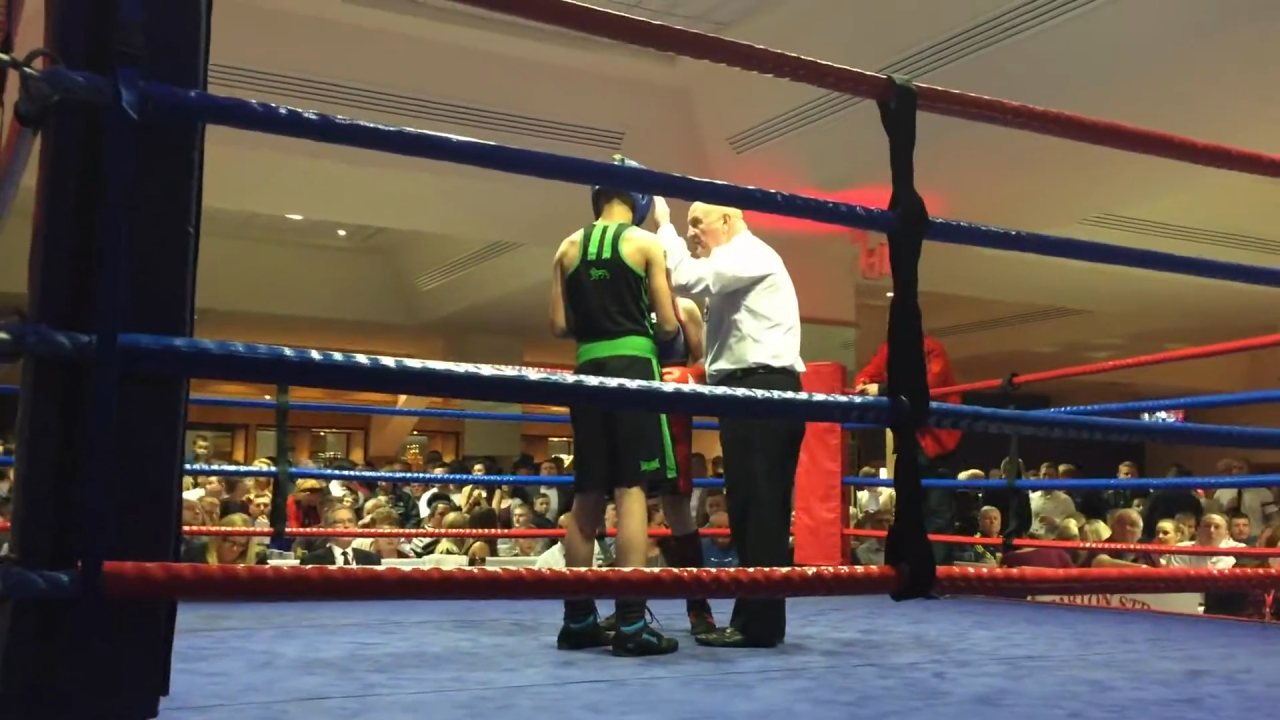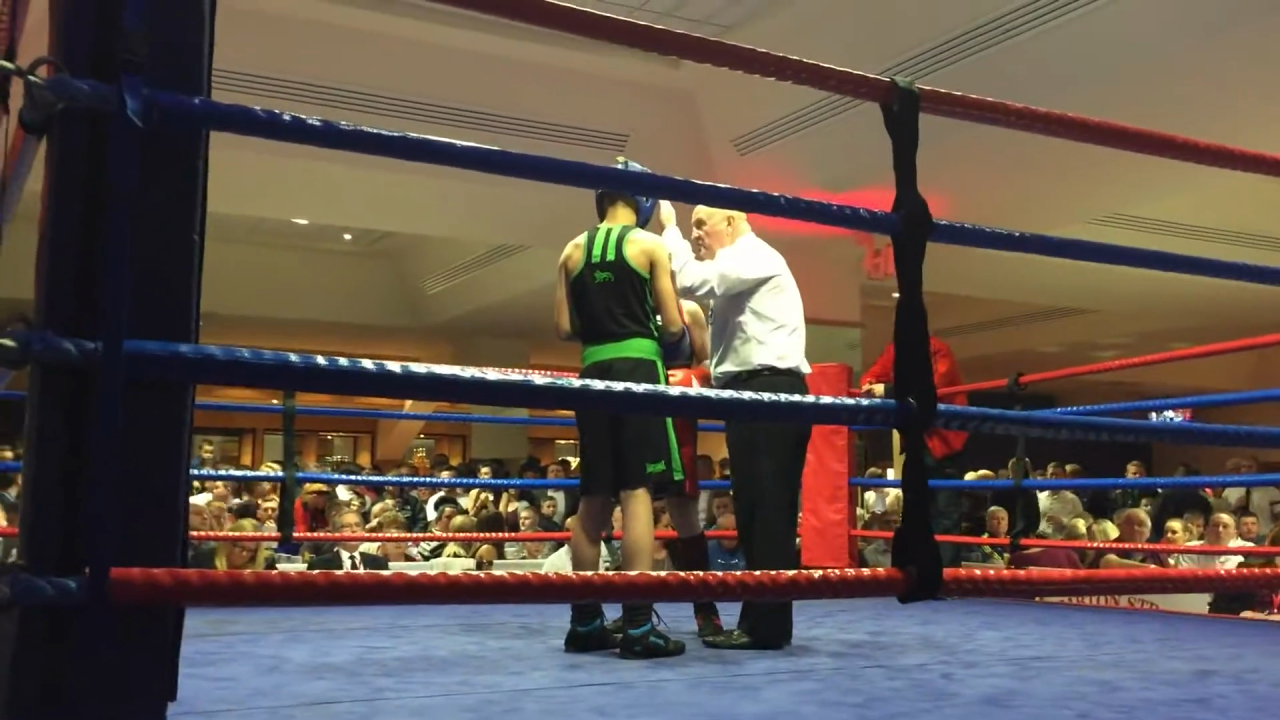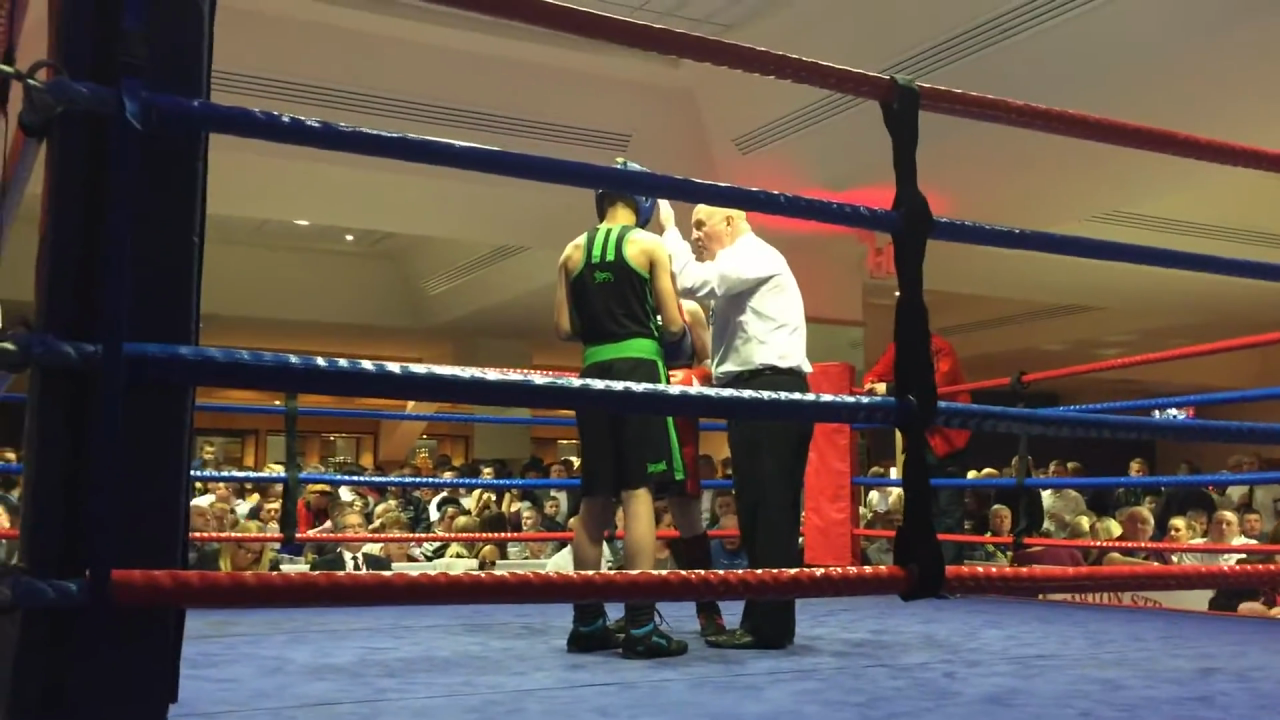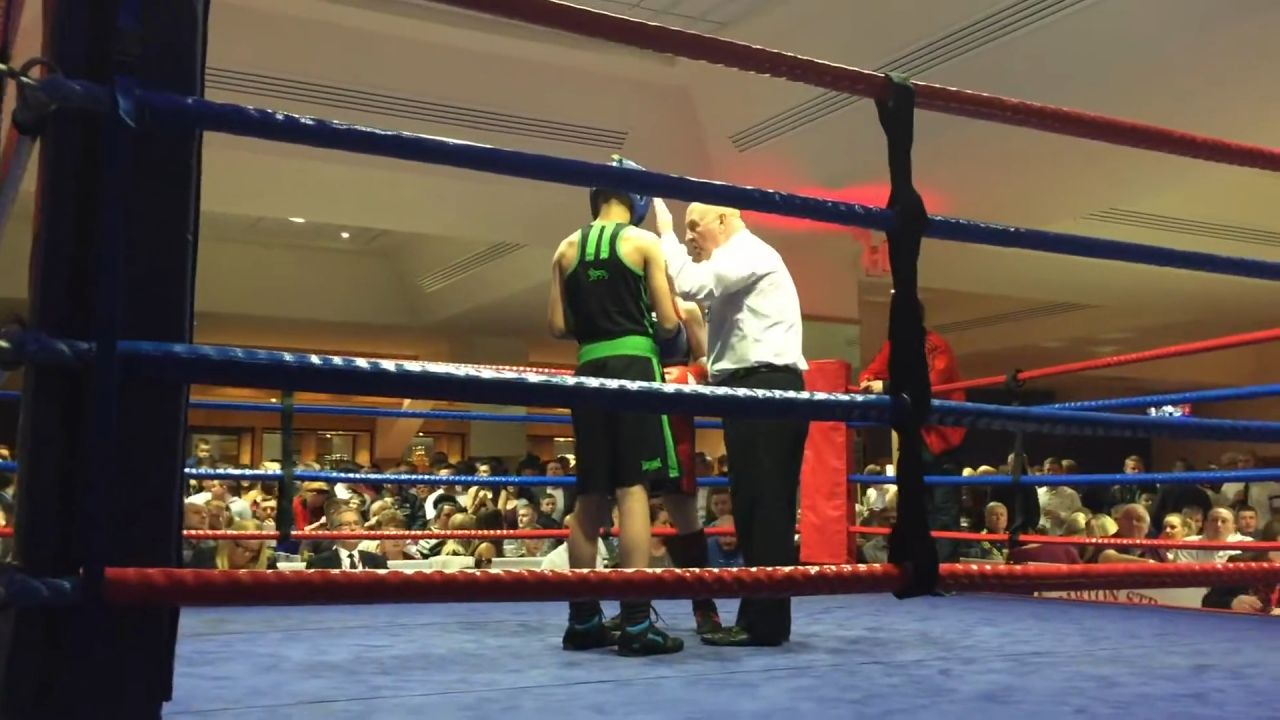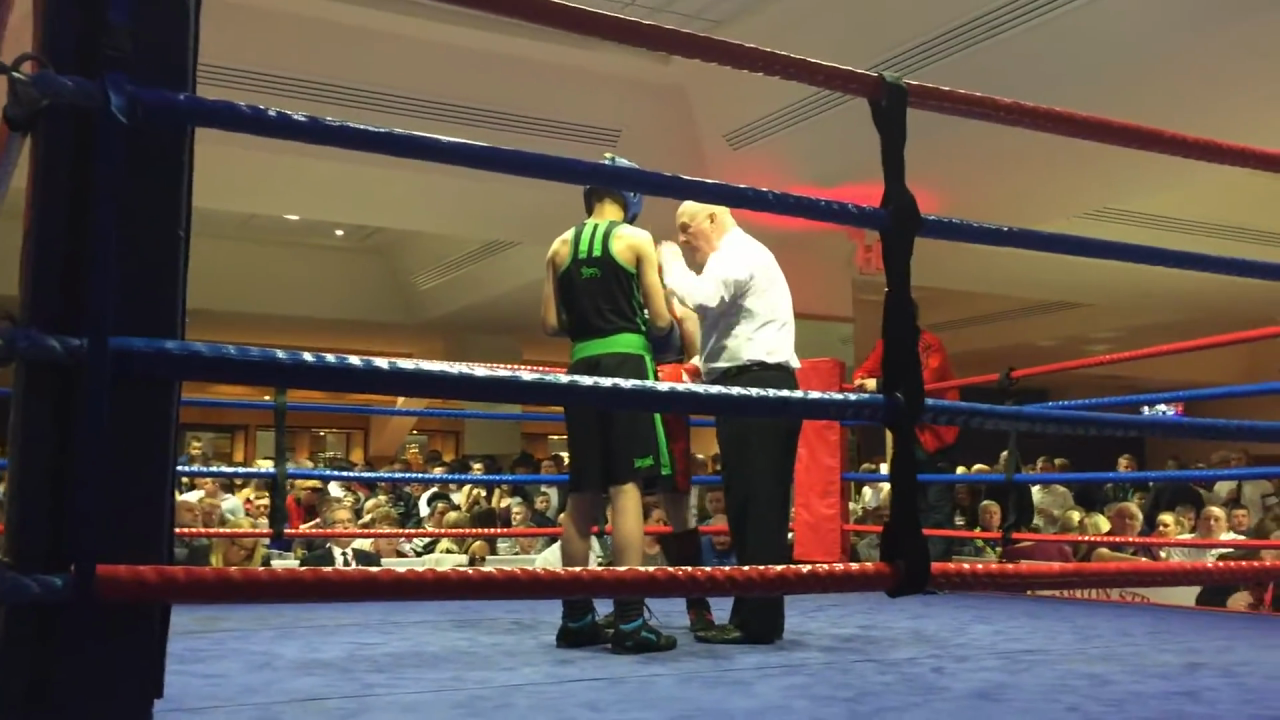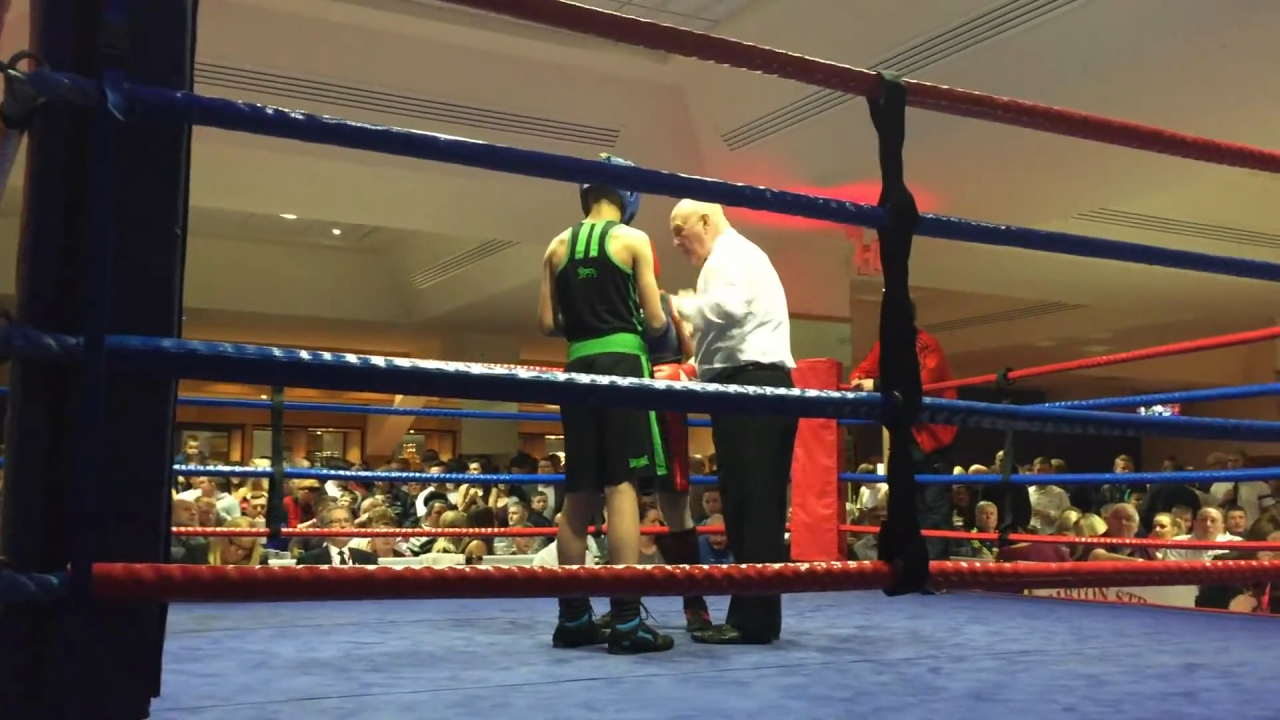
dt=0.1s
person 1, frame 1
left shoulder: (569, 247)
right shoulder: (646, 242)
left elbow: (559, 325)
right elbow: (668, 325)
right wrist: (653, 333)
left hip: (589, 370)
right hip: (633, 367)
left knee: (588, 495)
right knee: (632, 490)
left ankle: (578, 620)
right ankle: (631, 623)
person 1, frame 2
left shoulder: (572, 250)
right shoulder: (650, 244)
left elbow: (564, 328)
right elbow: (674, 327)
right wrist: (669, 340)
left hip: (594, 373)
right hip: (638, 369)
left knee: (593, 497)
right knee: (637, 491)
left ankle: (586, 622)
right ankle: (638, 626)
person 1, frame 3
left shoulder: (573, 251)
right shoulder: (649, 244)
left elbow: (564, 328)
right elbow: (675, 326)
right wrist: (662, 334)
left hip: (595, 373)
right hip: (639, 368)
left knee: (595, 499)
right knee: (638, 492)
left ankle: (588, 622)
right ankle: (641, 626)
person 1, frame 4
left shoulder: (566, 249)
right shoulder: (643, 241)
left elbow: (558, 326)
right elbow: (669, 323)
right wrist: (665, 333)
left hip: (590, 370)
right hip: (634, 365)
left knee: (590, 496)
right knee: (633, 489)
left ankle: (584, 619)
right ankle: (637, 623)
person 1, frame 5
left shoulder: (560, 246)
right shoulder: (636, 239)
left elbow: (551, 324)
right elbow: (660, 321)
right wrist: (648, 328)
left hip: (583, 369)
right hip: (626, 364)
left knee: (583, 494)
right knee: (626, 487)
left ankle: (577, 617)
right ankle: (629, 620)
person 1, frame 6
left shoulder: (557, 246)
right shoulder: (633, 239)
left elbow: (547, 323)
right elbow: (655, 321)
right wrist: (656, 331)
left hip: (579, 368)
right hip: (622, 363)
left knee: (579, 493)
right knee: (622, 486)
left ankle: (573, 617)
right ankle: (626, 620)
person 2, frame 1
left shoulder: (748, 253)
right shoulder: (739, 263)
left elbow: (687, 279)
left wrist: (664, 226)
left hip: (758, 391)
right hip: (765, 392)
left knee: (754, 506)
right knee: (762, 507)
left ankle: (756, 622)
right ankle: (761, 618)
person 2, frame 2
left shoulder: (752, 255)
right shoulder: (744, 265)
left elbow: (691, 281)
left wrist: (669, 229)
left hip: (764, 392)
right hip: (769, 393)
left knee: (761, 508)
right knee: (769, 509)
left ankle: (764, 624)
right ankle: (768, 621)
person 2, frame 3
left shoulder: (751, 254)
right shoulder: (745, 264)
left elbow: (692, 281)
left wrist: (668, 229)
left hip: (765, 392)
right hip: (773, 393)
left knee: (764, 507)
right knee: (771, 508)
left ankle: (766, 624)
right ankle: (770, 620)
person 2, frame 4
left shoulder: (746, 252)
right shoulder: (740, 261)
left elbow: (690, 284)
left wrist: (665, 234)
left hip: (760, 389)
right hip: (767, 390)
left knee: (759, 504)
right knee: (766, 505)
left ankle: (762, 621)
right ankle: (765, 618)
person 2, frame 5
left shoulder: (737, 252)
right shoulder: (739, 257)
left elbow: (699, 296)
left wrist: (670, 259)
left hip: (754, 386)
right hip: (759, 388)
left knee: (753, 502)
right knee: (759, 503)
left ankle: (755, 618)
right ankle: (760, 615)
person 2, frame 6
left shoulder: (732, 255)
right shoulder: (732, 258)
left elbow: (726, 308)
left wrist: (685, 306)
right wrist: (699, 367)
left hip: (749, 386)
right hip: (755, 387)
left knee: (749, 502)
right knee: (756, 503)
left ankle: (753, 618)
right ankle: (757, 616)
person 3, frame 1
left shoulder: (683, 308)
left elbow: (704, 362)
left wrist: (688, 376)
left hip: (672, 413)
left knee: (678, 507)
left ankle: (699, 607)
person 3, frame 2
left shoulder: (686, 310)
left elbow: (710, 364)
left wrist: (692, 379)
left hip: (676, 415)
left knee: (684, 508)
left ankle: (705, 608)
person 3, frame 3
left shoulder: (688, 310)
left elbow: (710, 363)
left wrist: (692, 379)
left hip: (676, 415)
left knee: (685, 508)
left ankle: (707, 607)
person 3, frame 4
left shoulder: (683, 308)
left elbow: (705, 360)
left wrist: (687, 376)
left hip: (672, 412)
left knee: (681, 505)
left ankle: (703, 603)
person 3, frame 5
left shoulder: (677, 305)
left elbow: (700, 357)
left wrist: (681, 374)
left hip: (668, 411)
left knee: (676, 503)
left ankle: (698, 604)
person 3, frame 6
left shoulder: (673, 304)
left elbow: (697, 359)
left wrist: (682, 376)
left hip: (665, 412)
left knee: (674, 502)
left ankle: (694, 603)
person 4, frame 1
left shoulder: (932, 350)
right shoulder: (888, 350)
left elbow: (926, 384)
right elbow: (868, 374)
left wrist: (881, 390)
right wrist: (864, 385)
left hip: (936, 436)
left knee: (938, 509)
left ankle: (940, 566)
person 4, frame 2
left shoulder: (938, 350)
right shoulder: (895, 350)
left elbow: (933, 384)
right elbow: (875, 374)
left wrist: (888, 390)
right wrist: (870, 386)
left hip: (943, 437)
left knee: (946, 509)
left ankle: (947, 568)
person 4, frame 3
left shoulder: (940, 350)
right shoulder: (897, 350)
left elbow: (934, 385)
right elbow: (876, 374)
left wrist: (889, 389)
right wrist: (872, 386)
left hip: (945, 436)
left knee: (947, 509)
person 4, frame 4
left shoulder: (936, 346)
right shoulder: (893, 346)
left elbow: (931, 382)
right elbow: (872, 371)
left wrist: (886, 387)
right wrist: (869, 383)
left hip: (942, 434)
left knee: (944, 507)
left ankle: (946, 562)
person 4, frame 5
left shoulder: (930, 344)
right shoulder: (887, 344)
left elbow: (925, 381)
right elbow: (866, 370)
left wrist: (881, 385)
right wrist: (862, 382)
left hip: (935, 432)
left knee: (937, 503)
right knee: (915, 503)
left ankle: (939, 561)
person 4, frame 6
left shoulder: (927, 345)
left elbow: (922, 381)
right elbow: (864, 371)
left wrist: (877, 386)
right wrist: (859, 382)
left hip: (932, 432)
left knee: (935, 504)
right knee: (912, 504)
left ankle: (936, 561)
